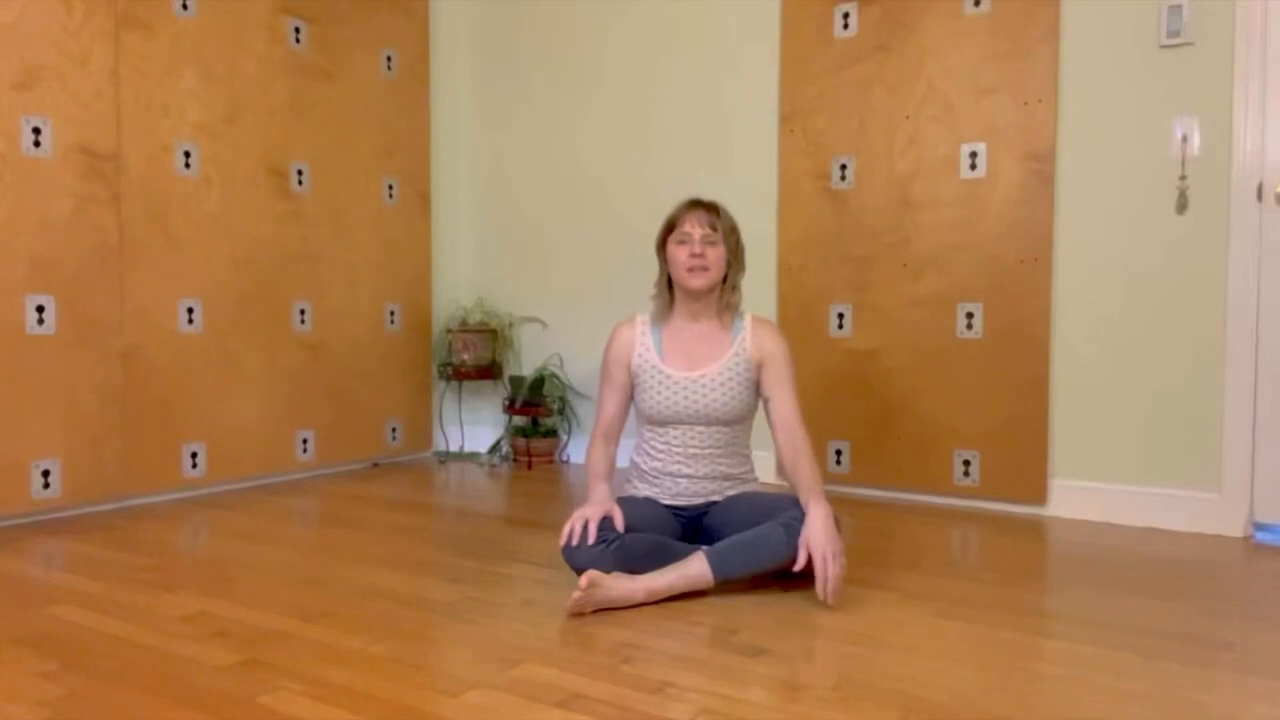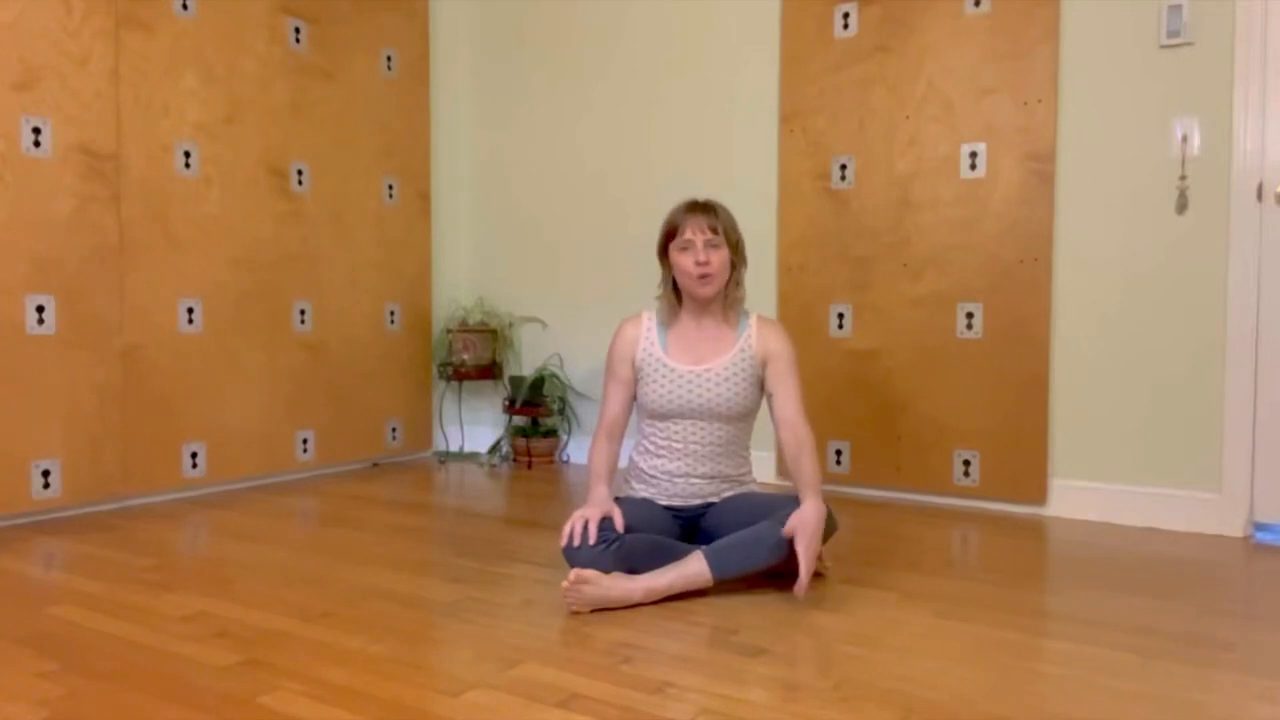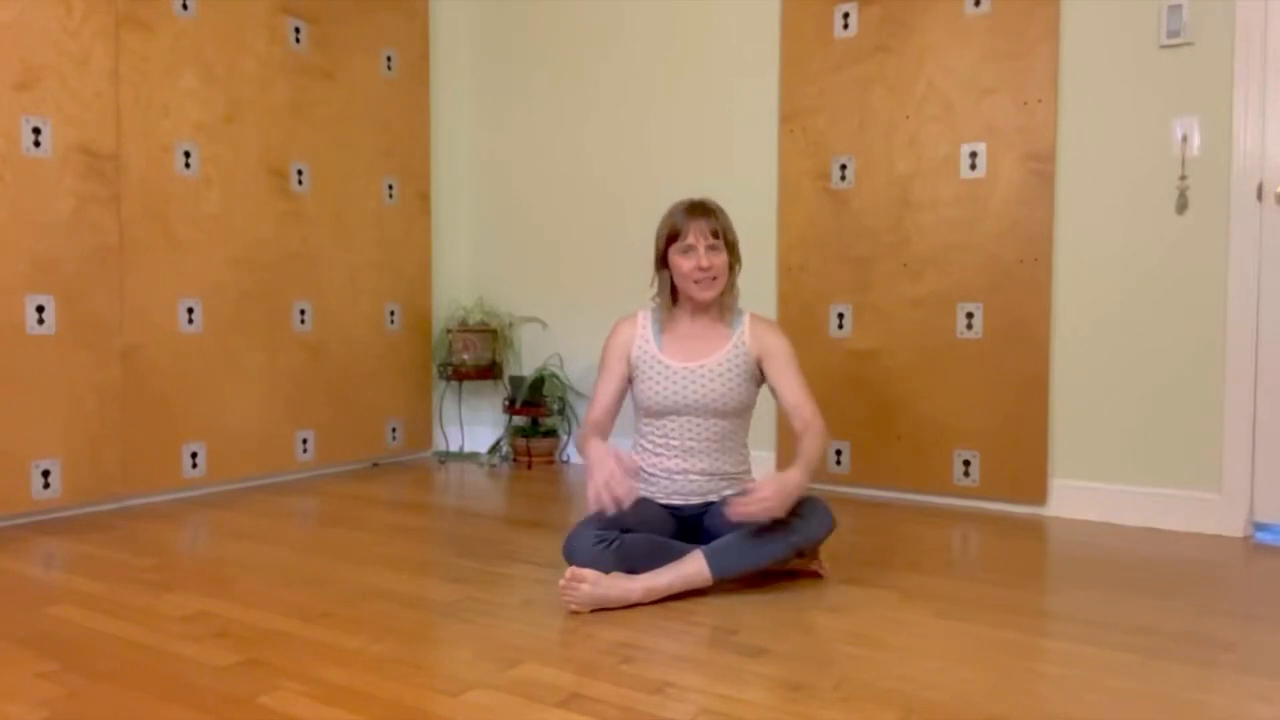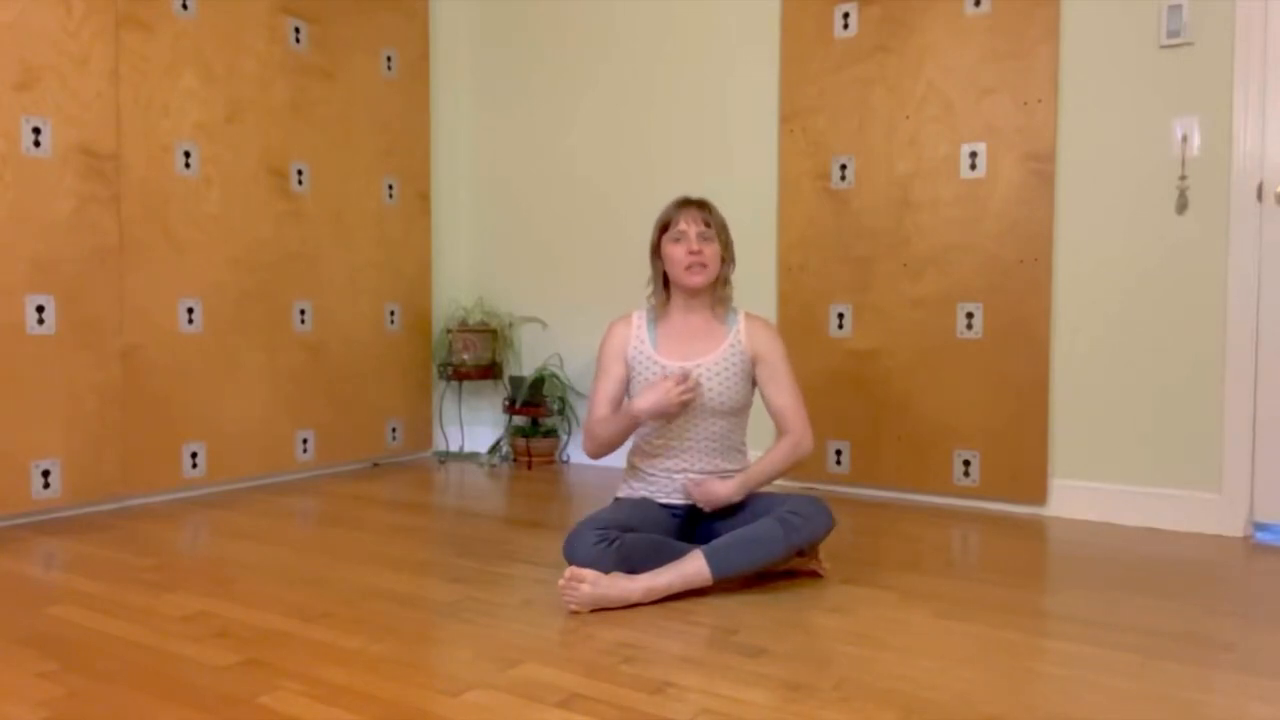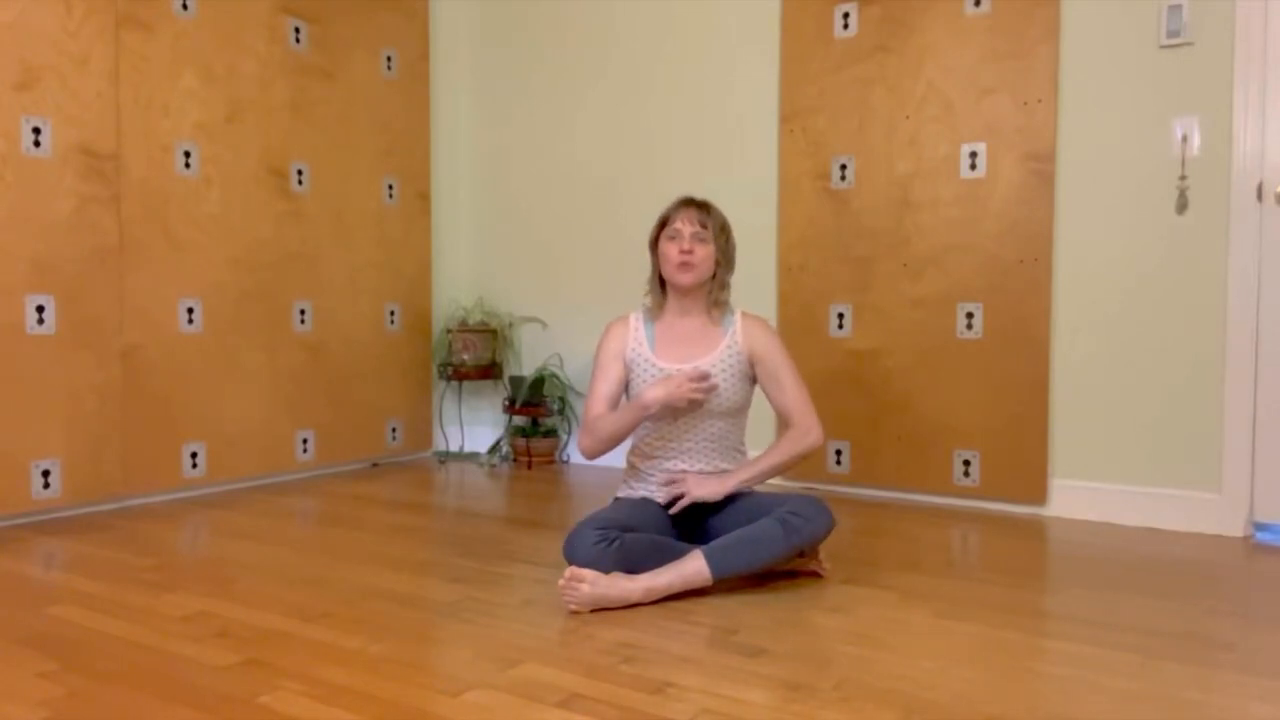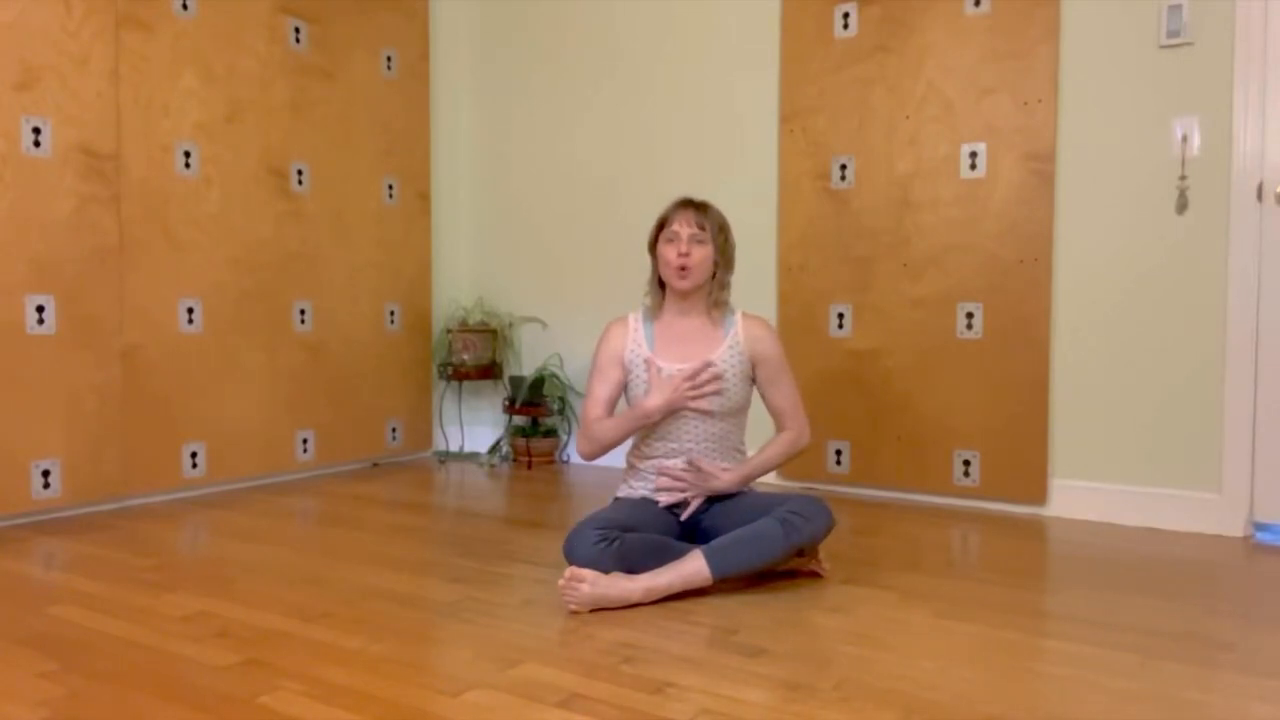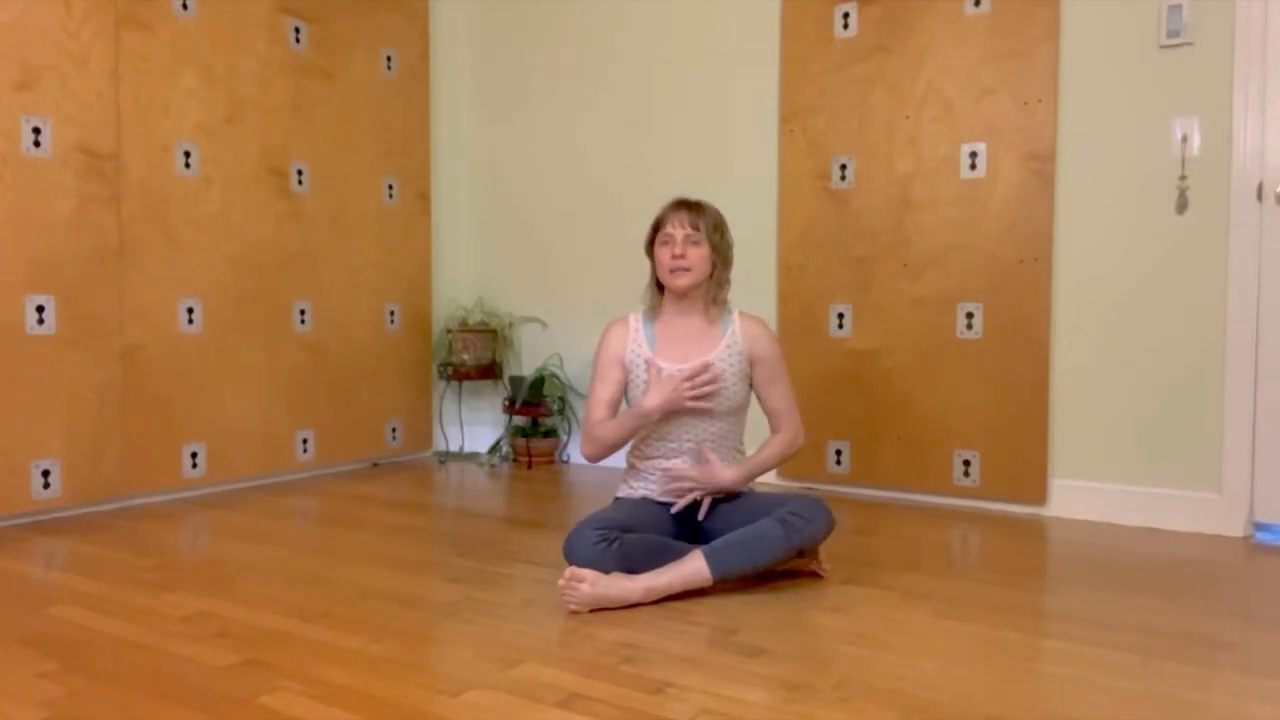
dt=0.7s
person 1, frame 1
left shoulder: (760, 338)
right shoulder: (629, 337)
left elbow: (790, 433)
right elbow: (605, 435)
left wrist: (817, 507)
right wrist: (598, 492)
left hip: (729, 502)
right hip: (652, 503)
left knee: (814, 523)
right knee: (582, 546)
left ankle: (639, 588)
right ankle: (751, 562)
person 1, frame 2
left shoulder: (766, 338)
right shoulder: (634, 334)
left elbow: (794, 431)
right elbow: (609, 431)
left wrist: (812, 502)
right wrist: (598, 492)
left hip: (727, 504)
right hip: (651, 504)
left knee: (821, 520)
right knee: (583, 547)
left ankle: (637, 588)
right ankle: (748, 560)
person 1, frame 3
left shoulder: (760, 336)
right shoulder: (630, 333)
left elbow: (813, 427)
right elbow: (589, 430)
left wrist: (793, 479)
right wrist: (597, 452)
left hip: (727, 505)
right hip: (651, 506)
left knee: (815, 516)
right knee: (583, 547)
left ankle: (636, 588)
right ankle: (765, 558)
person 1, frame 4
left shoulder: (755, 334)
right shoulder: (625, 332)
left elbow: (798, 438)
right elbow: (594, 443)
left wrist: (735, 488)
right wrist: (640, 410)
left hip: (725, 506)
right hip: (649, 504)
left knee: (813, 515)
right knee: (583, 546)
left ankle: (636, 587)
right ankle: (763, 558)
person 1, frame 5
left shoulder: (751, 334)
right shoulder: (623, 334)
left elbow: (807, 432)
right elbow: (590, 442)
left wrist: (726, 483)
right wrist: (649, 402)
left hip: (724, 503)
right hip: (650, 502)
left knee: (814, 515)
right knee: (583, 546)
left ankle: (636, 587)
right ankle: (764, 558)
person 1, frame 6
left shoulder: (753, 335)
right shoulder: (622, 335)
left elbow: (795, 431)
right elbow: (588, 443)
left wrist: (733, 479)
right wrist: (653, 407)
left hip: (724, 501)
right hip: (648, 501)
left knee: (813, 515)
right knee: (583, 546)
left ankle: (638, 587)
right ankle: (763, 557)
person 1, frame 7
left shoulder: (750, 334)
right shoulder: (621, 335)
left elbow: (789, 432)
right elbow: (592, 447)
left wrist: (737, 475)
right wrist: (652, 407)
left hip: (723, 501)
right hip: (648, 503)
left knee: (814, 516)
right knee: (582, 546)
left ankle: (636, 587)
right ankle: (763, 558)
